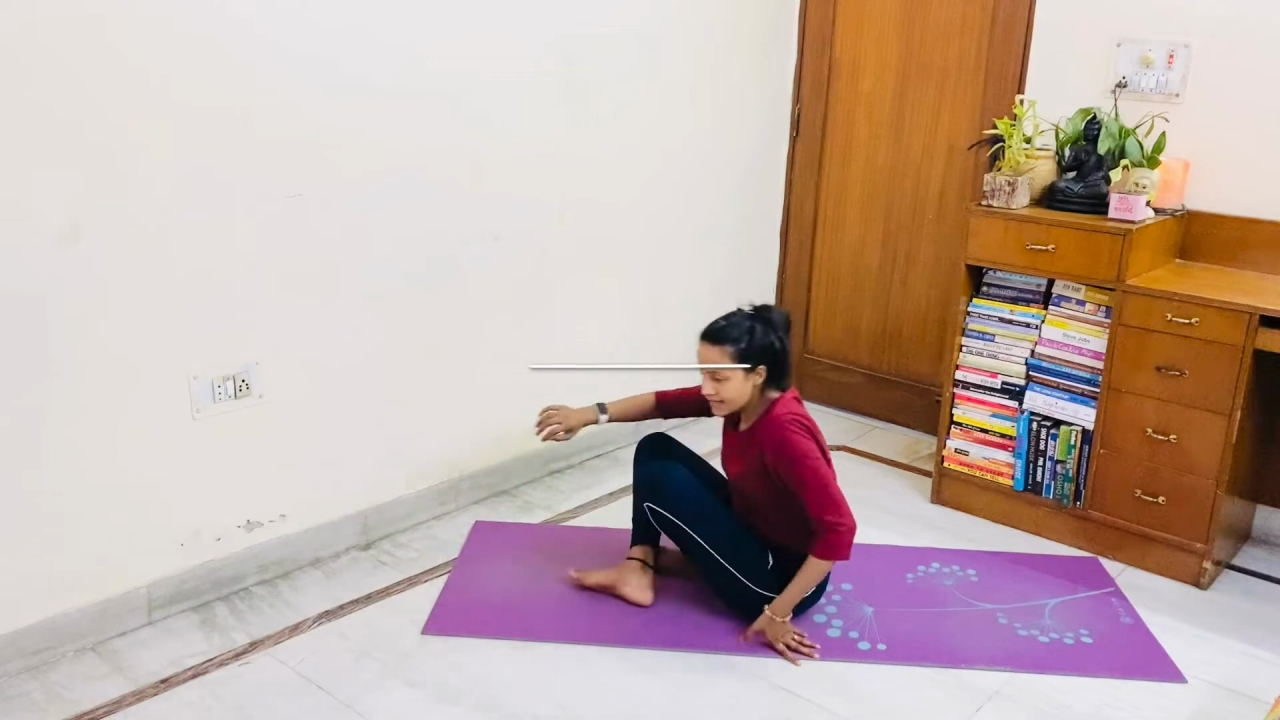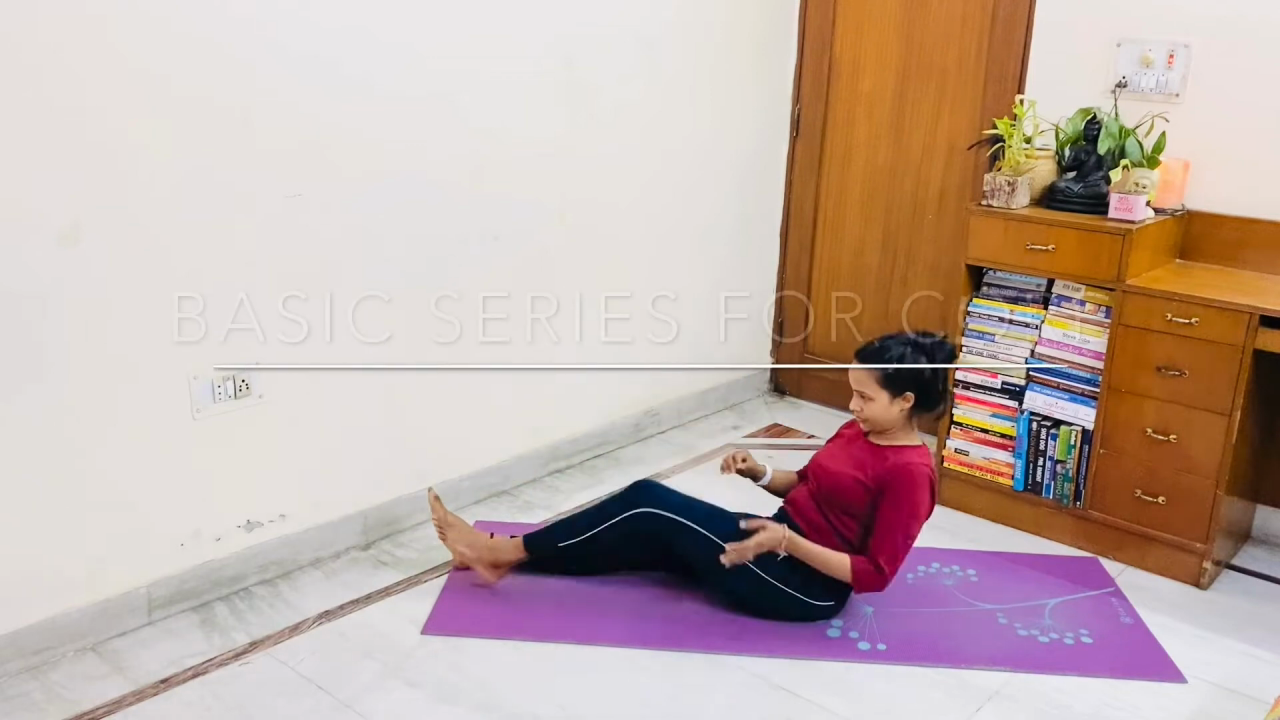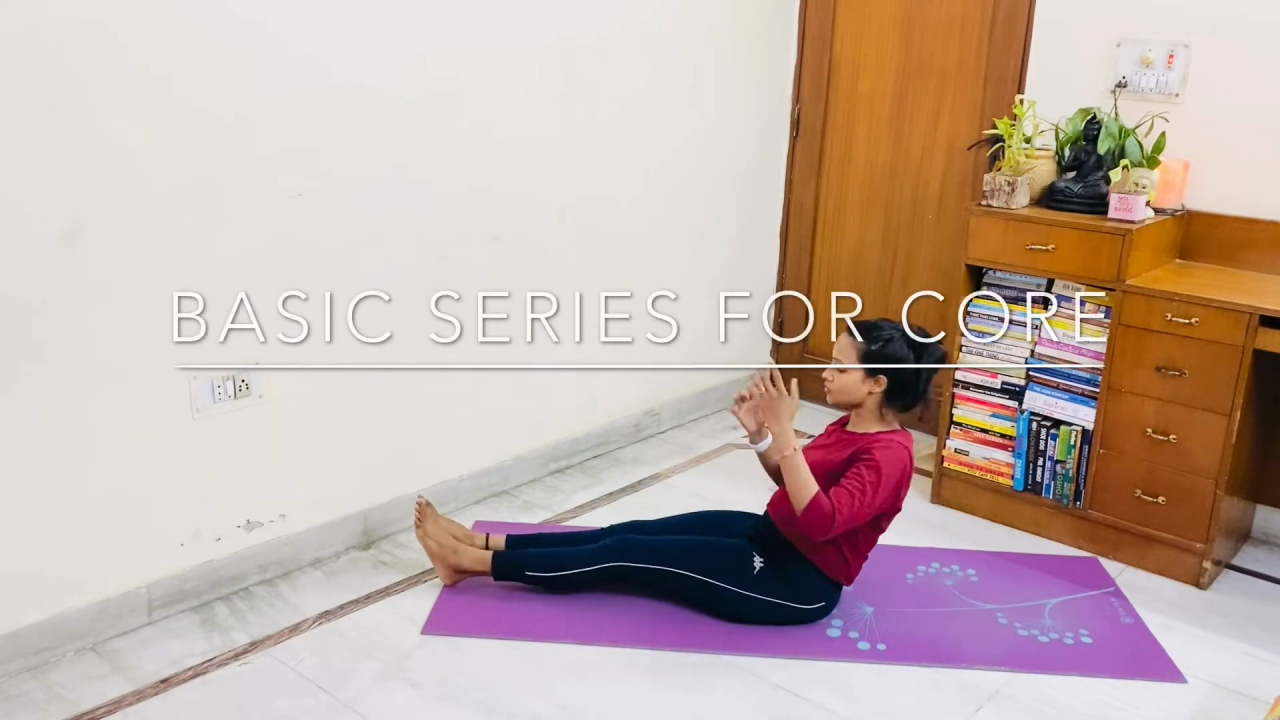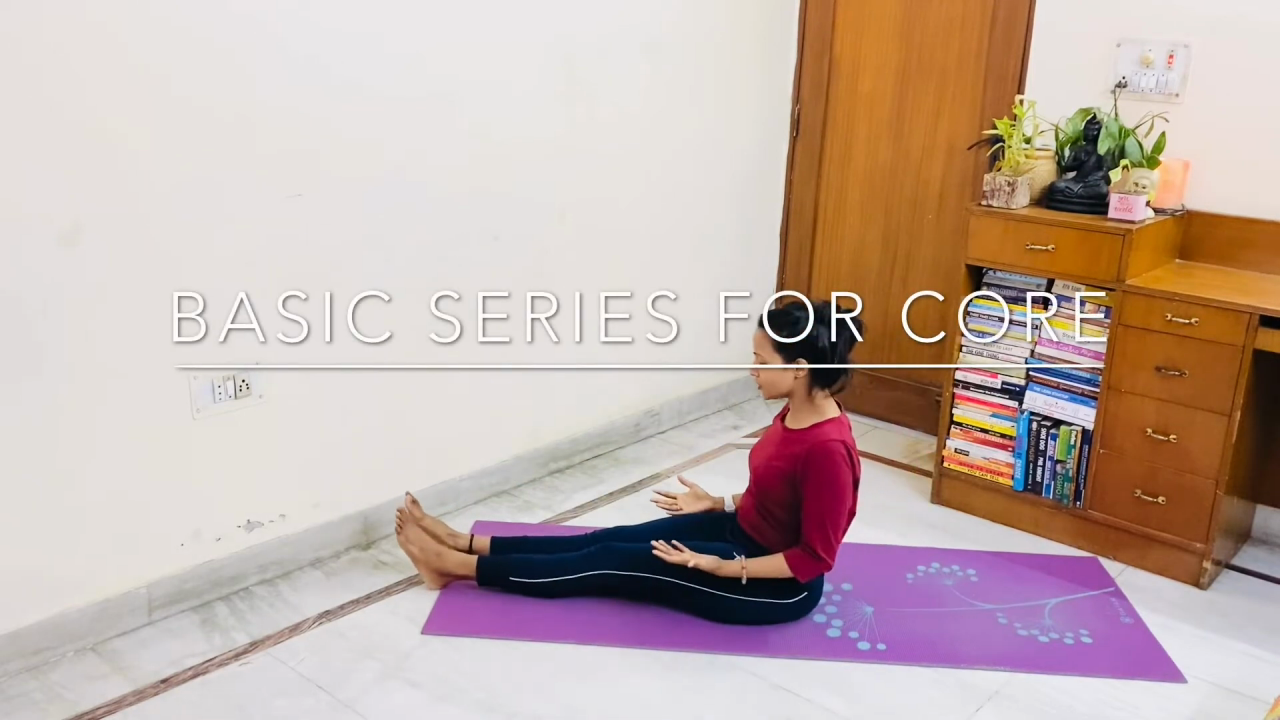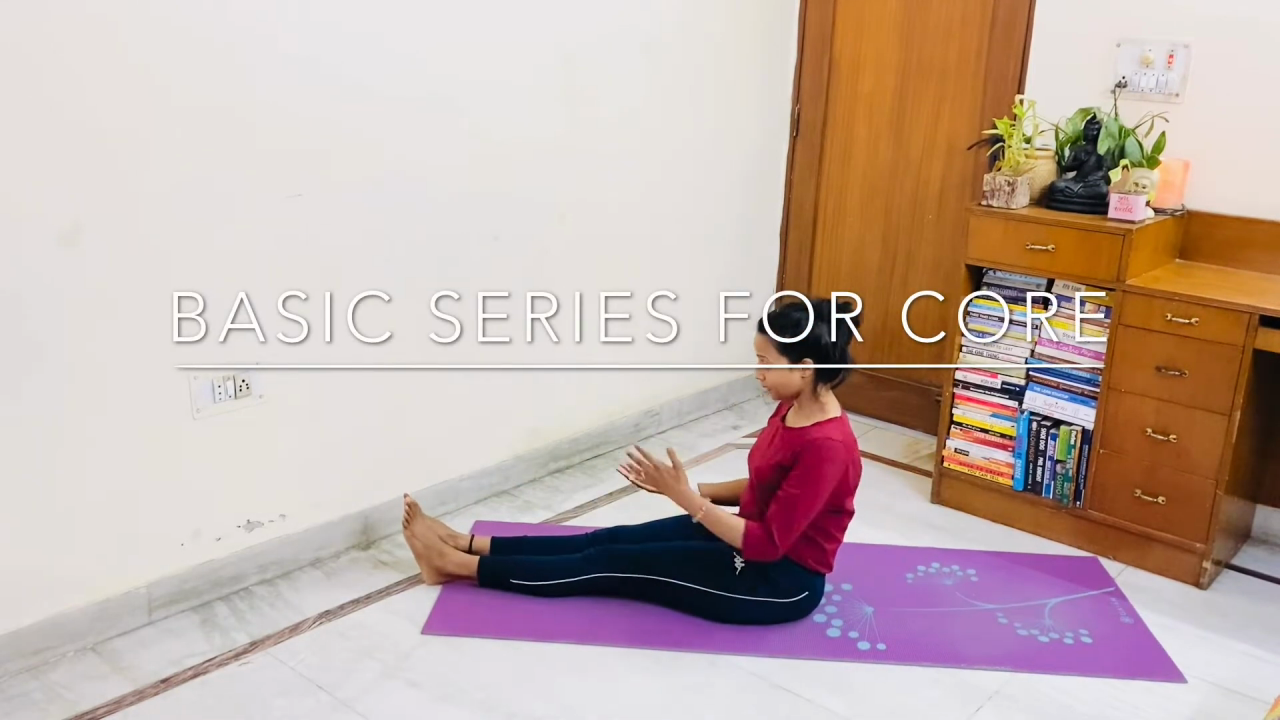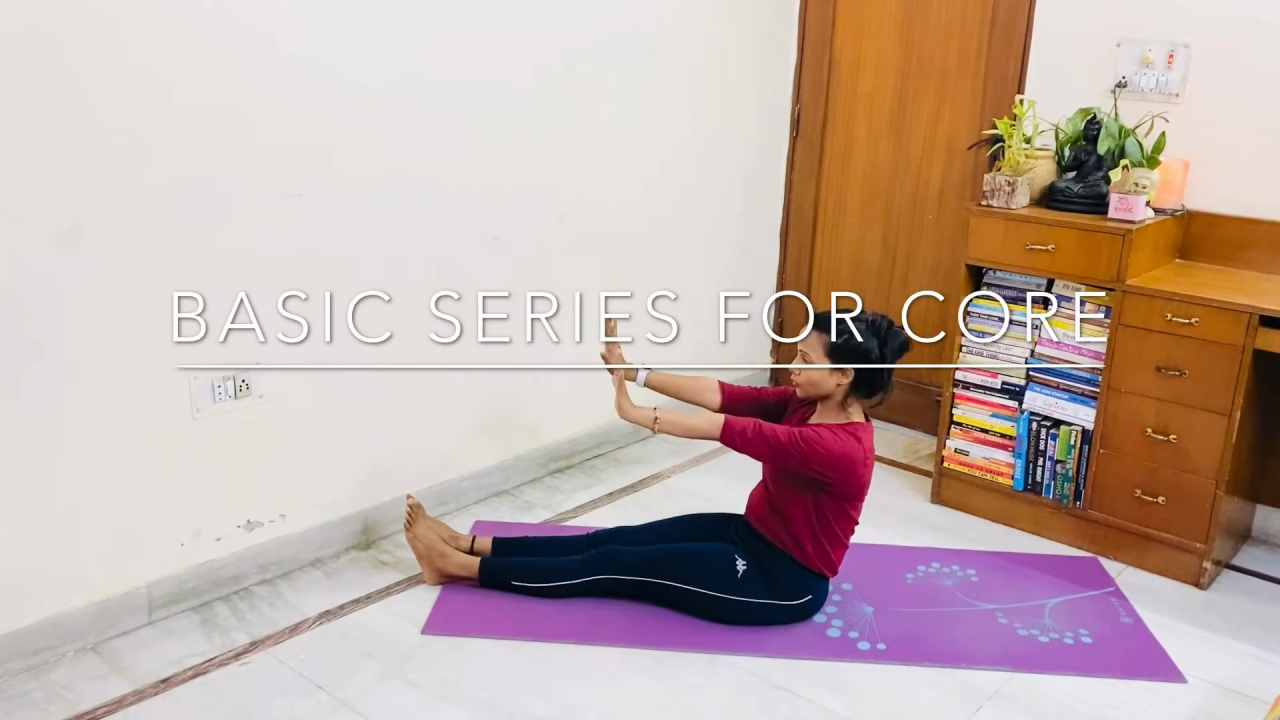
dt=0.7s
person 1, frame 1
left shoulder: (783, 429)
right shoulder: (741, 398)
left elbow: (839, 530)
right elbow: (663, 402)
left wrist: (778, 612)
right wrist: (592, 414)
left hip: (775, 575)
right hip: (753, 532)
left knee: (659, 481)
right knee: (653, 448)
right ankle: (639, 565)
person 1, frame 2
left shoulder: (910, 473)
right shoulder: (859, 431)
left elbow: (874, 574)
left wrist: (787, 542)
right wrist: (763, 474)
left hip: (807, 587)
right hip: (785, 538)
left knee: (648, 502)
right knee: (633, 542)
left ankle: (506, 553)
right ankle: (493, 547)
person 1, frame 3
left shoulder: (887, 454)
right shoulder: (853, 425)
left elbow: (820, 520)
right elbow: (790, 480)
left wrist: (783, 434)
right wrist: (761, 434)
left hip: (798, 585)
right hip: (770, 539)
left knee: (629, 556)
right knee: (633, 534)
left ankle: (473, 563)
right ankle: (481, 544)
person 1, frame 4
left shoulder: (827, 448)
right shoulder: (798, 413)
left elbow: (815, 557)
left wrist: (722, 569)
right wrist: (719, 503)
left hip: (780, 586)
right hip: (747, 535)
left knee: (613, 562)
right knee: (611, 540)
left ankle: (457, 566)
right ankle: (466, 543)
person 1, frame 5
left shoulder: (826, 446)
right shoulder: (793, 409)
left elbow: (768, 543)
left wrist: (686, 498)
right wrist: (685, 489)
left hip: (781, 584)
right hip: (757, 541)
left knee: (616, 563)
right knee: (612, 540)
left ankle: (459, 565)
right ankle: (467, 544)
person 1, frame 6
left shoulder: (841, 449)
right shoulder: (809, 404)
left elbow: (731, 430)
right elbow: (723, 395)
left wrist: (638, 414)
right wrist: (635, 373)
left hip: (784, 582)
right hip: (755, 537)
left knee: (614, 566)
right knee: (614, 540)
left ankle: (459, 566)
right ankle: (469, 544)
